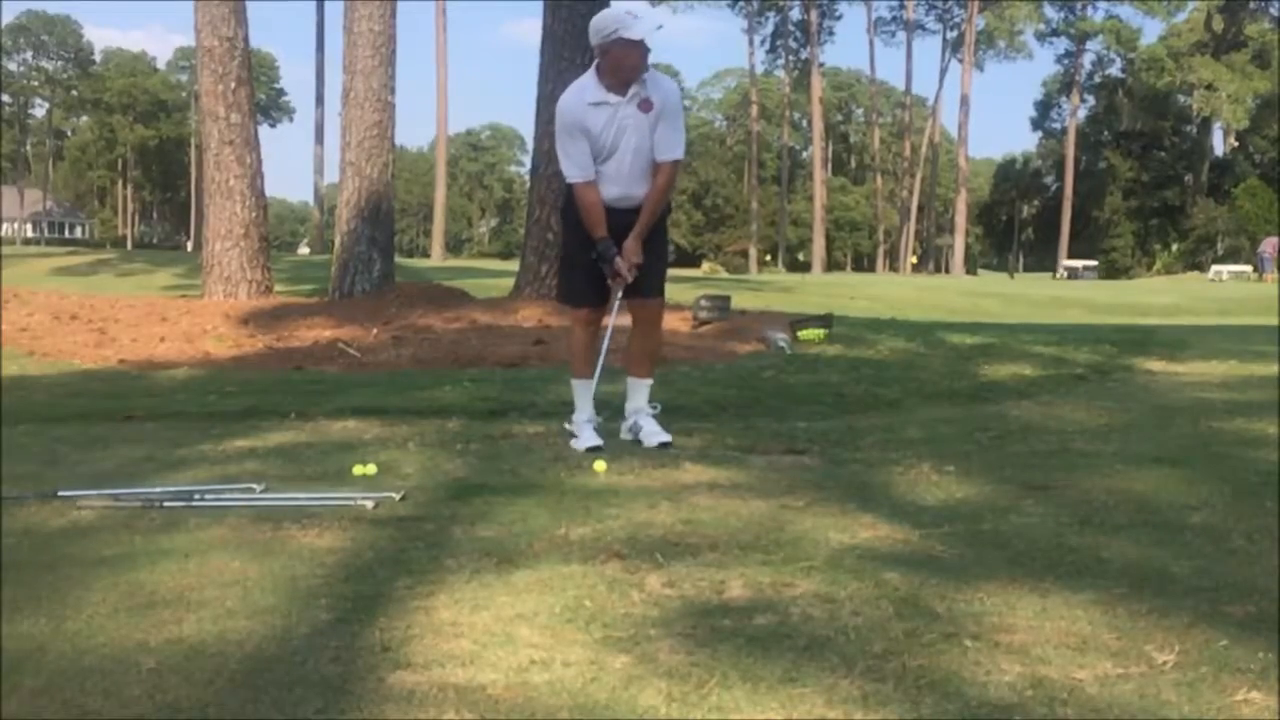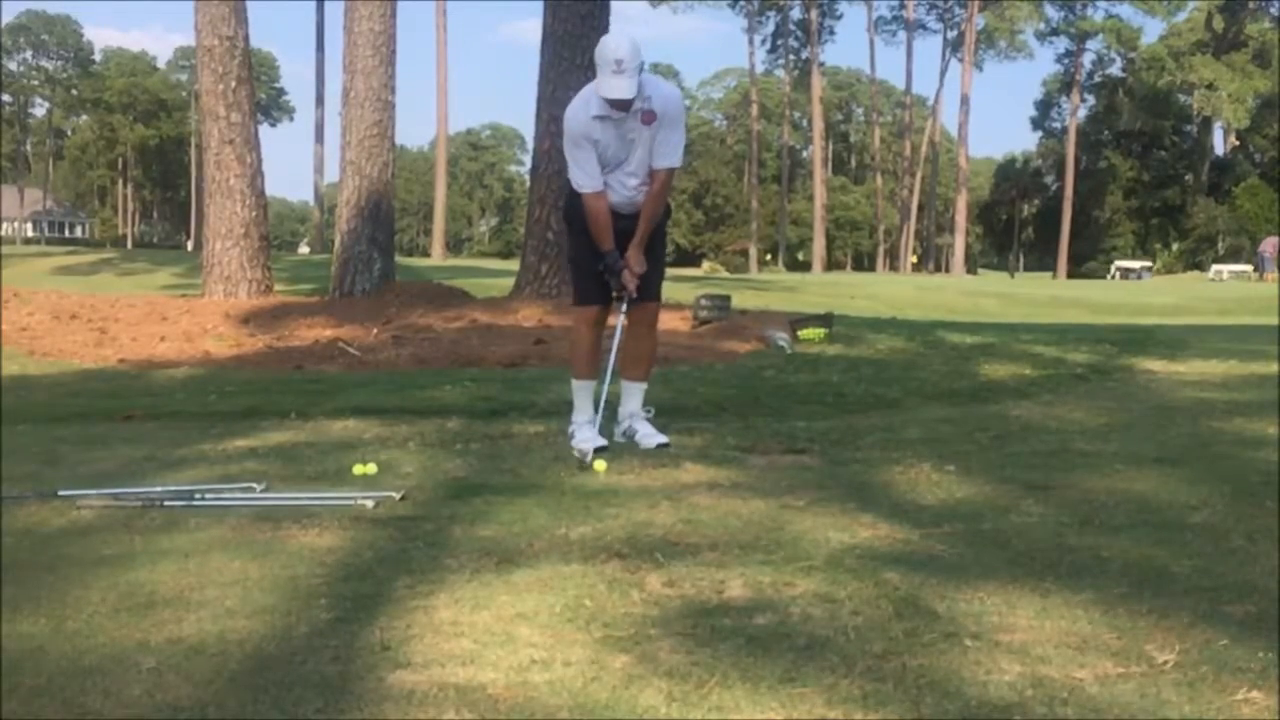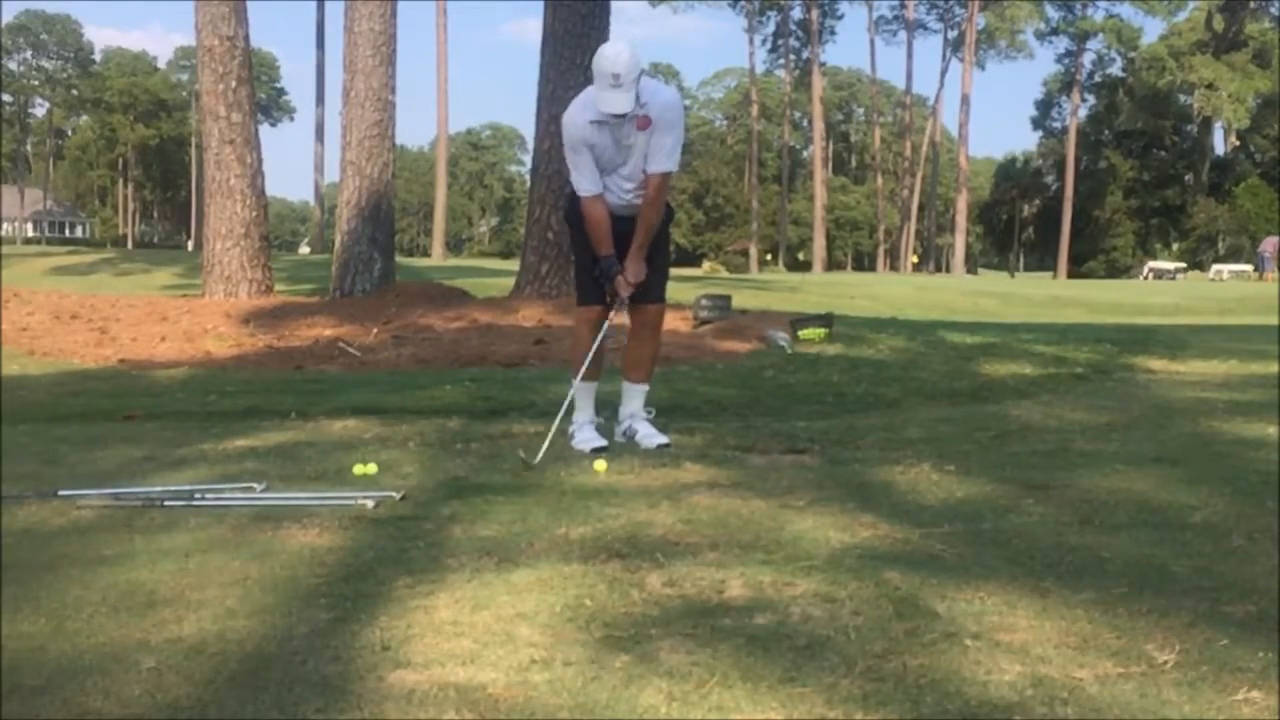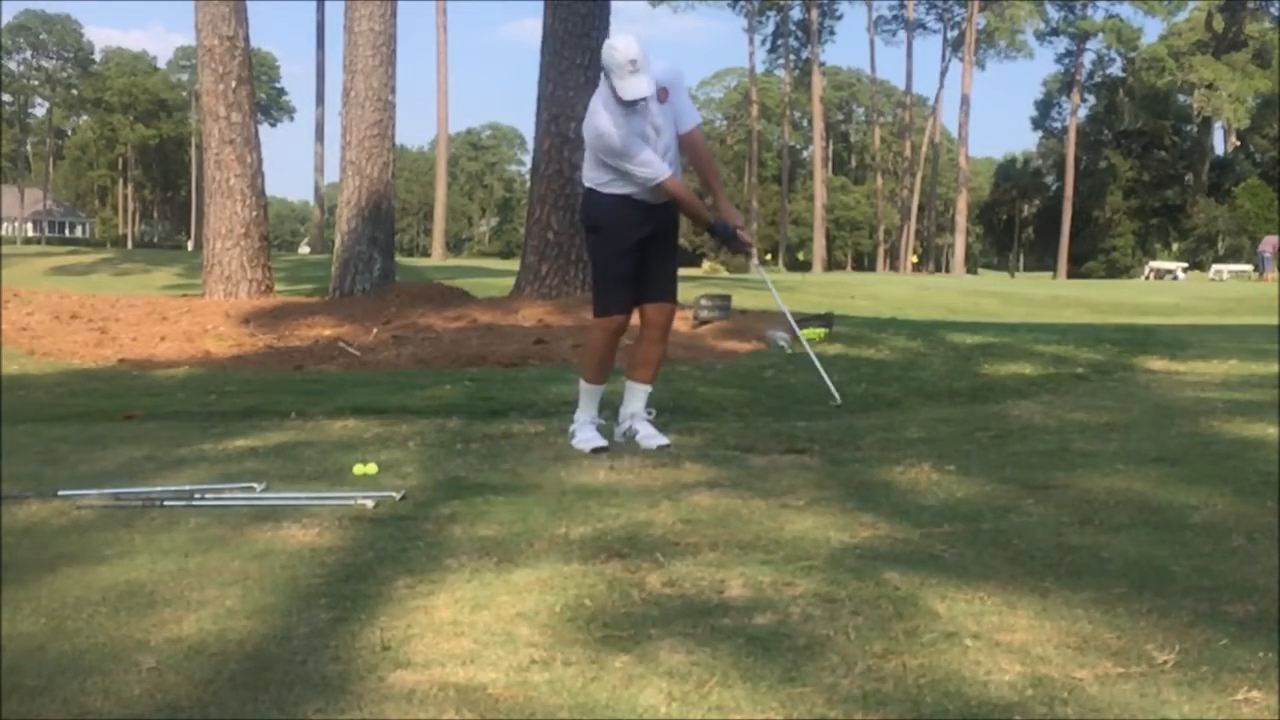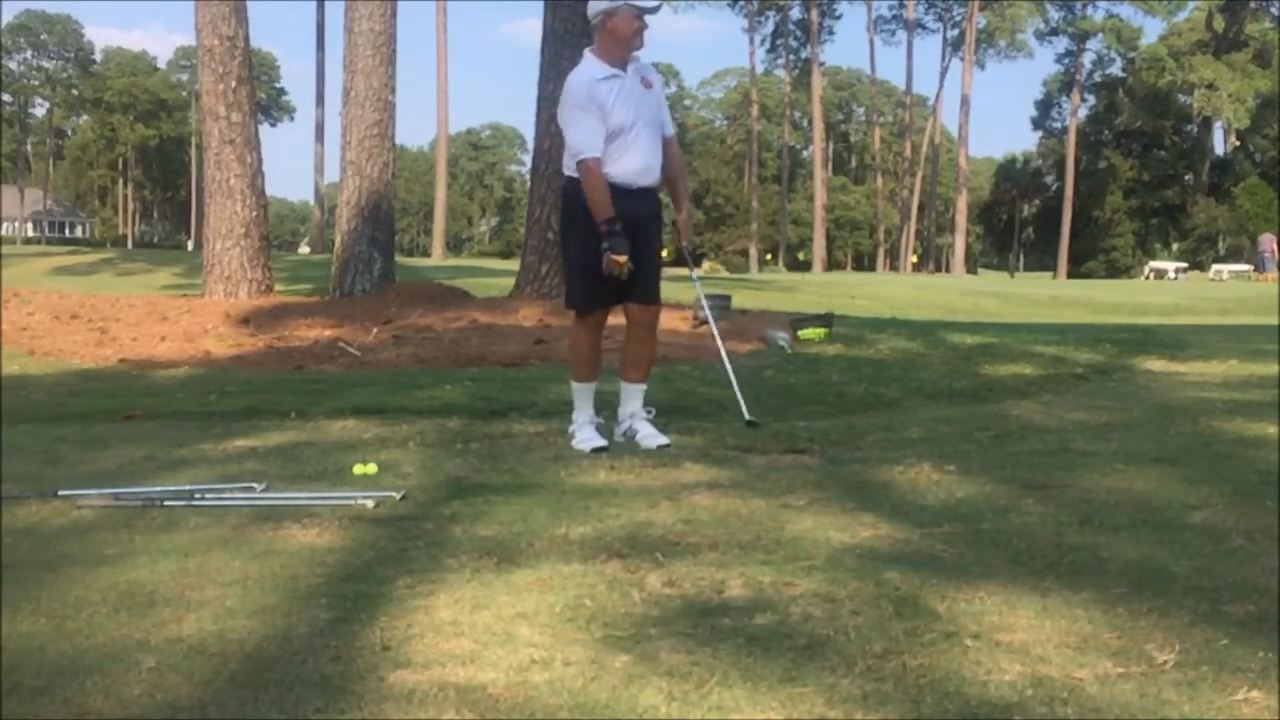
dt=1s
person 1, frame 1
left shoulder: (664, 92)
right shoulder: (573, 104)
left elbow: (667, 169)
right elbow: (583, 184)
left wrist: (637, 239)
right wrist: (606, 249)
left hip: (646, 214)
right hip: (590, 215)
left knee: (649, 312)
right knee: (586, 316)
left ankle: (638, 413)
right ankle: (583, 418)
person 1, frame 2
left shoulder: (667, 100)
right shoulder: (579, 114)
left elbow: (661, 178)
right elbow: (592, 193)
left wrist: (637, 248)
right wrist: (612, 260)
left hip: (646, 214)
right hip: (592, 216)
left knee: (645, 313)
right knee: (590, 313)
left ankle: (632, 416)
right ankle: (583, 419)
person 1, frame 3
left shoulder: (666, 104)
right shoulder: (577, 119)
left elbow: (655, 186)
right elbow: (591, 197)
left wrist: (637, 257)
right wrist: (609, 265)
left hip: (648, 216)
right hip: (596, 217)
left knee: (650, 314)
right knee: (593, 311)
left ankle: (632, 416)
right ankle: (583, 419)
person 1, frame 4
left shoulder: (665, 76)
right shoulder: (606, 123)
left elbow: (693, 141)
right elbow: (670, 184)
left wrist: (723, 203)
right wrist: (718, 229)
left hip: (660, 211)
right hip: (614, 213)
left knee: (660, 315)
right knee: (613, 319)
left ankle: (633, 416)
right ankle: (585, 418)
person 1, frame 5
left shoulder: (647, 76)
right shoulder: (584, 85)
left elbow: (668, 143)
right elbow: (586, 166)
left wrist: (681, 208)
right wrist: (609, 232)
left hip: (642, 204)
right hip: (598, 206)
left knee: (646, 315)
right knee: (591, 315)
left ankle: (632, 415)
right ankle: (583, 419)
